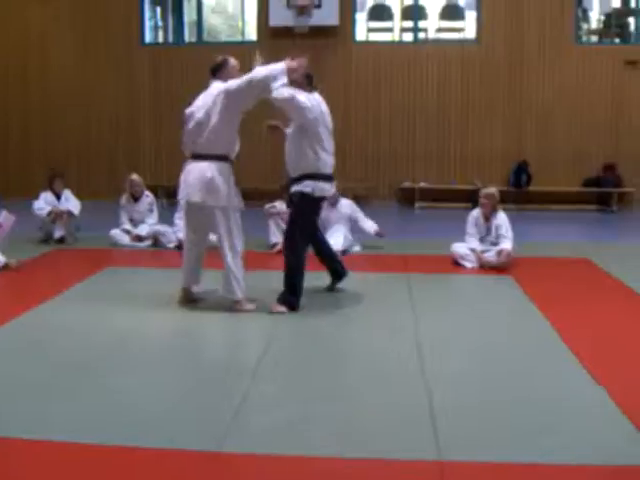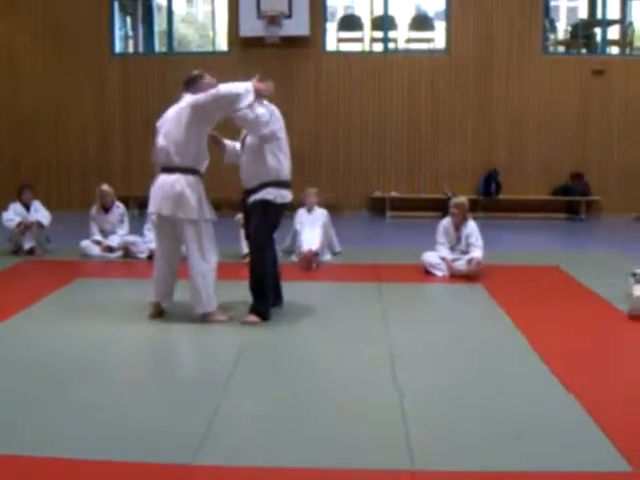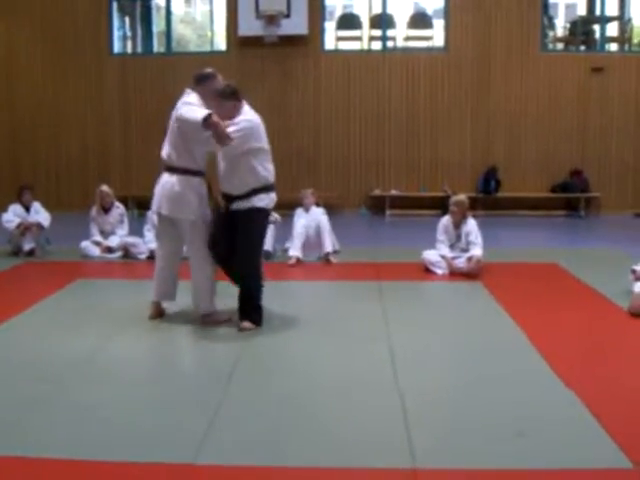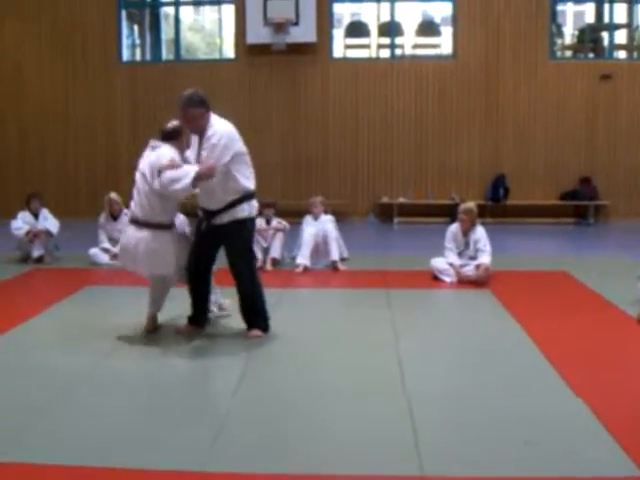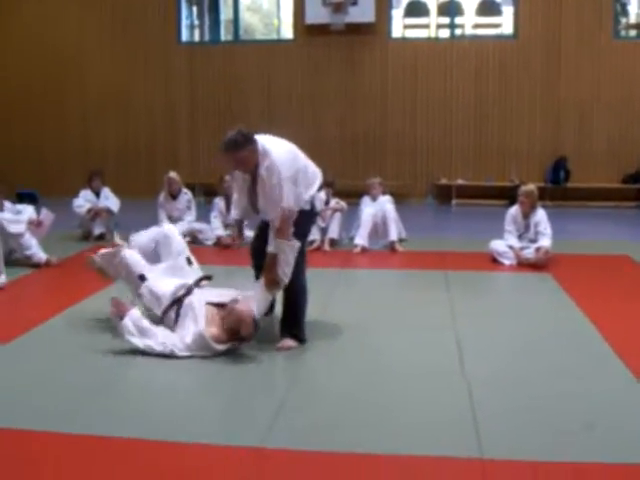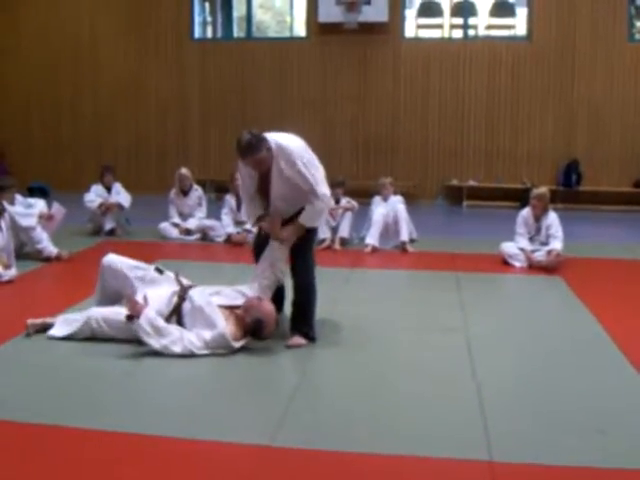
dt=0.7s
person 1, frame 1
left shoulder: (200, 101)
right shoulder: (227, 92)
left elbow: (188, 140)
right elbow: (254, 81)
right wrist: (287, 67)
left hip: (195, 170)
right hip: (215, 173)
left knee: (195, 237)
right knee: (231, 240)
left ankle: (187, 290)
right ankle: (238, 298)
person 1, frame 2
left shoulder: (170, 113)
right shoulder: (196, 105)
left elbow: (159, 154)
right elbow: (221, 94)
right wrist: (253, 87)
left hip: (164, 185)
right hip: (185, 187)
left knee: (166, 250)
right knee: (202, 252)
left ankle: (157, 303)
right ankle: (207, 308)
person 1, frame 3
left shoulder: (188, 105)
right shoulder: (190, 103)
right elbow: (187, 113)
right wrist: (214, 122)
left hip: (170, 183)
right hip: (186, 186)
left knee: (167, 249)
right knee: (201, 253)
left ankle: (157, 304)
right ankle: (206, 310)
person 1, frame 4
left shoulder: (151, 153)
right shoulder: (169, 157)
right elbow: (170, 180)
right wrist: (199, 173)
left hip: (134, 237)
right hip: (157, 238)
left knee: (162, 272)
left ankle: (152, 318)
person 1, frame 5
left shoulder: (202, 339)
right shoulder: (249, 311)
left elbow: (160, 342)
right elbow: (277, 278)
left wrist: (127, 317)
right wrist: (284, 237)
left hip: (173, 303)
right hip: (195, 287)
left knee: (126, 257)
right knee: (166, 231)
left ankle: (107, 262)
person 1, frame 6
left shoulder: (223, 336)
right shoulder: (252, 298)
left elbow: (178, 343)
right elbow: (268, 276)
left wrist: (142, 316)
right wrist: (277, 239)
left hip: (161, 315)
right hip: (178, 287)
left knee: (94, 319)
right knee: (110, 263)
left ankle: (53, 323)
right ankle: (110, 308)
person 2, frame 1
left shoulder: (310, 103)
right shoulder: (307, 105)
left elbow: (282, 96)
right wrist: (283, 132)
left hip: (311, 184)
right hip: (309, 182)
left knee: (294, 239)
right knee: (309, 232)
left ankle: (289, 299)
right ankle: (337, 271)
person 2, frame 2
left shoulder: (268, 112)
right shoulder: (253, 117)
left elbow: (247, 116)
right elbow: (243, 151)
right wrist: (221, 142)
left hip: (271, 193)
right hip: (256, 192)
left knee: (259, 247)
right knee: (262, 245)
left ankle: (260, 308)
right ankle: (273, 296)
person 2, frame 3
left shoulder: (249, 122)
right shoulder: (232, 120)
left elbow: (223, 141)
left hip: (255, 199)
right hip: (233, 198)
left knee: (248, 256)
right knee: (218, 246)
left ankle: (250, 314)
right ankle: (250, 287)
person 2, frame 4
left shoulder: (222, 132)
right shoulder: (198, 135)
left hip: (236, 210)
right hip: (210, 212)
left knee: (242, 268)
right knee: (197, 264)
left ankle: (257, 323)
right ankle: (198, 319)
person 2, frame 5
left shoulder: (276, 160)
right shoulder: (245, 159)
left elbow: (283, 214)
right elbow: (241, 191)
left wrist: (273, 260)
right wrist: (238, 223)
left hip: (302, 202)
right hip: (275, 205)
left knee: (291, 262)
right knee: (258, 252)
left ankle: (293, 332)
person 2, frame 6
left shoulder: (292, 152)
right shoulder: (248, 161)
left elbow: (322, 196)
right elbow: (248, 197)
left wrist: (296, 228)
right wrist: (261, 221)
left hip: (304, 204)
right hip: (275, 208)
left knee: (301, 263)
right knee: (262, 252)
left ankle: (303, 330)
